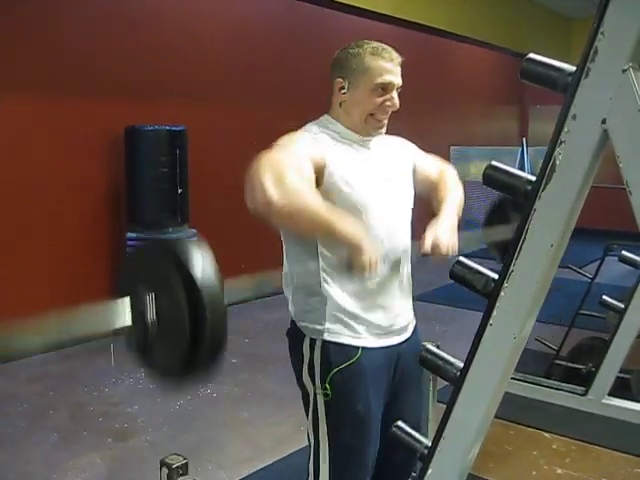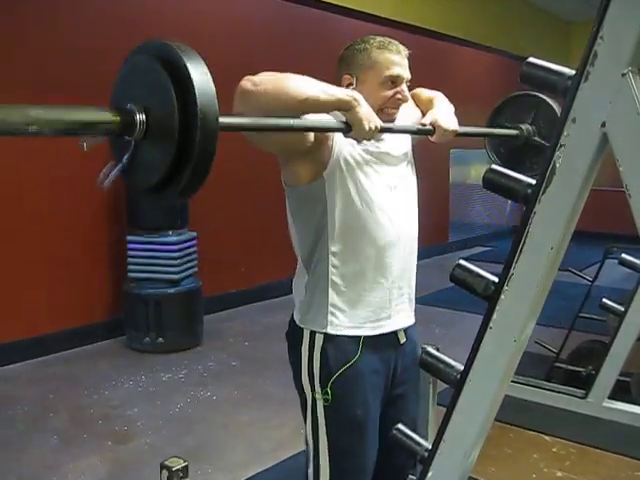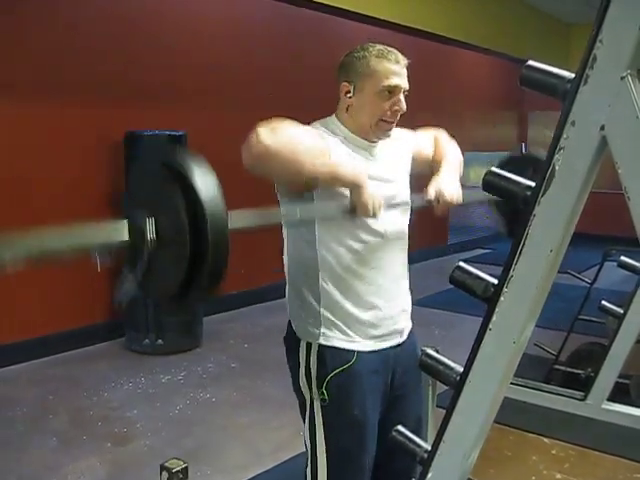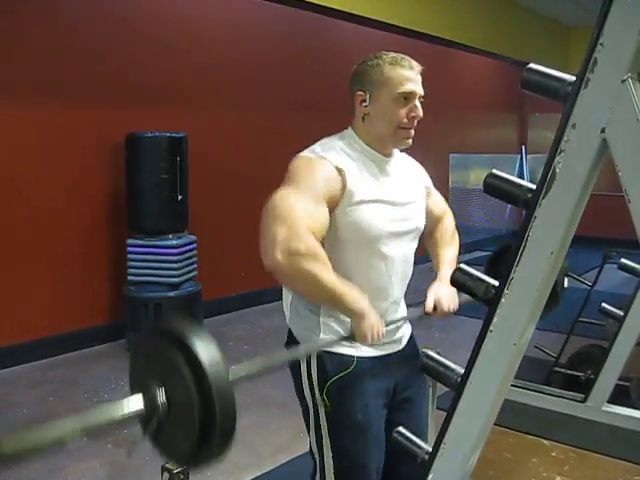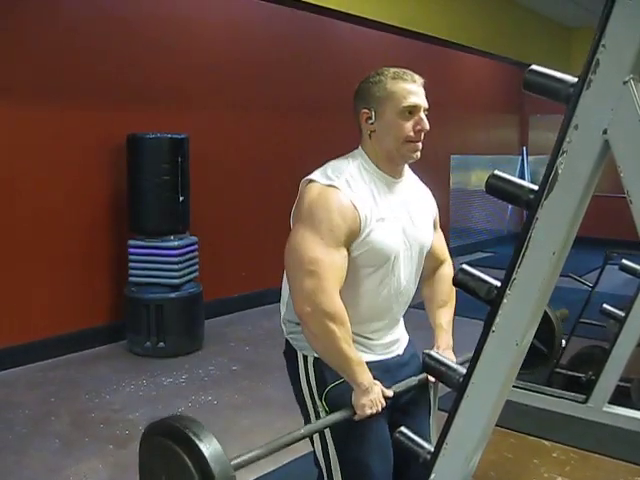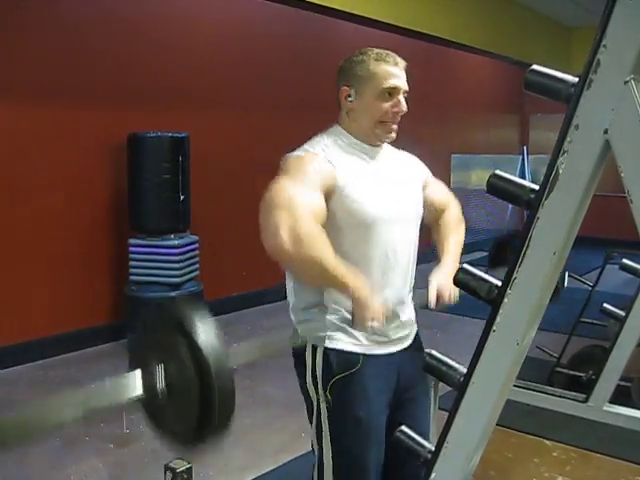
dt=0.3s
person 1, frame 1
left shoulder: (396, 148)
right shoulder: (308, 149)
left elbow: (444, 176)
right elbow: (268, 193)
left wrist: (446, 218)
right wrist: (354, 238)
left hip: (401, 335)
right hip: (338, 345)
person 1, frame 2
left shoulder: (397, 128)
right shoulder: (318, 140)
left elbow: (428, 95)
right elbow: (254, 93)
left wrist: (441, 111)
right wrist: (349, 102)
left hip: (398, 332)
right hip: (337, 341)
person 1, frame 3
left shoulder: (398, 143)
right shoulder: (313, 145)
left elbow: (442, 141)
right elbow: (264, 145)
left wrist: (446, 172)
right wrist: (354, 180)
left hip: (399, 338)
right hip: (336, 349)
person 1, frame 4
left shoulder: (411, 170)
right shoulder: (324, 167)
left elbow: (442, 221)
right elbow: (283, 251)
left wrist: (443, 278)
right wrist: (357, 307)
left hip: (399, 345)
right hip: (337, 355)
person 1, frame 5
left shoulder: (420, 193)
right shoulder: (333, 194)
left elbow: (438, 267)
right elbow: (313, 302)
left wrist: (444, 342)
right wrist: (359, 381)
left hip: (397, 353)
right hip: (330, 362)
person 1, frame 6
left shoulder: (407, 164)
right shoulder: (316, 163)
left elbow: (448, 211)
right elbow: (285, 236)
left wrist: (446, 267)
right wrist: (357, 289)
left hip: (404, 343)
right hip: (340, 354)
